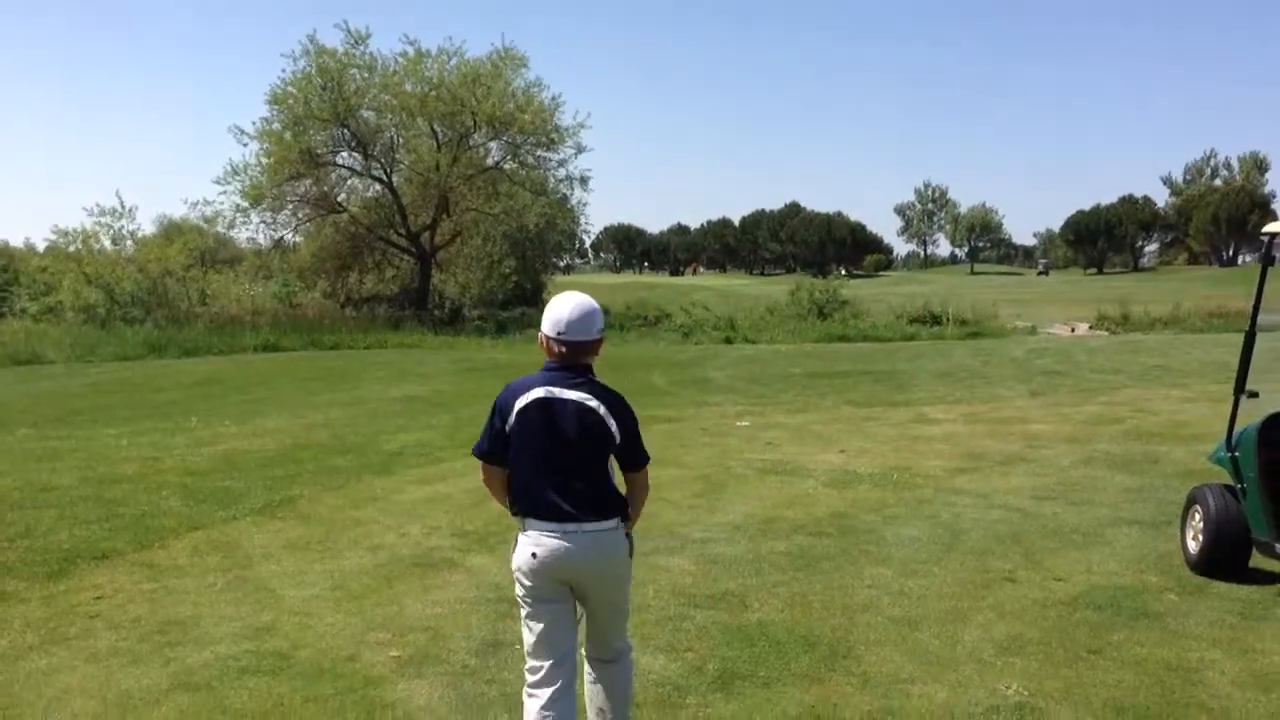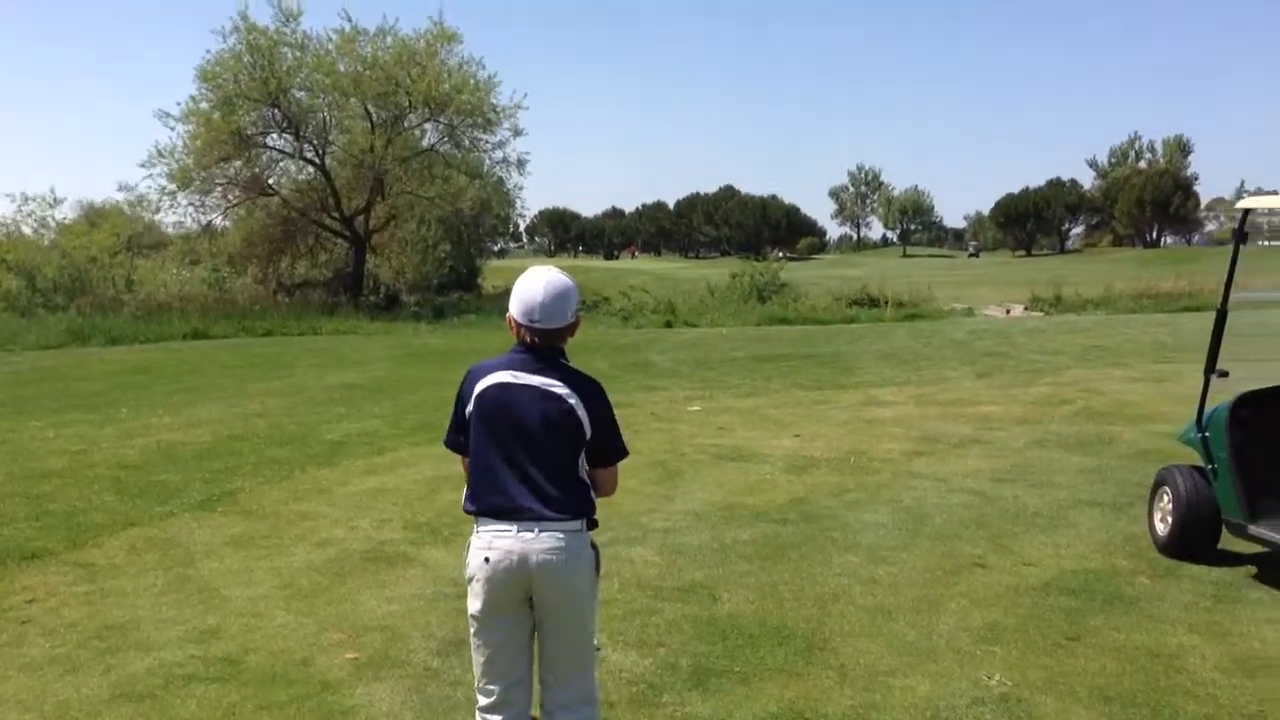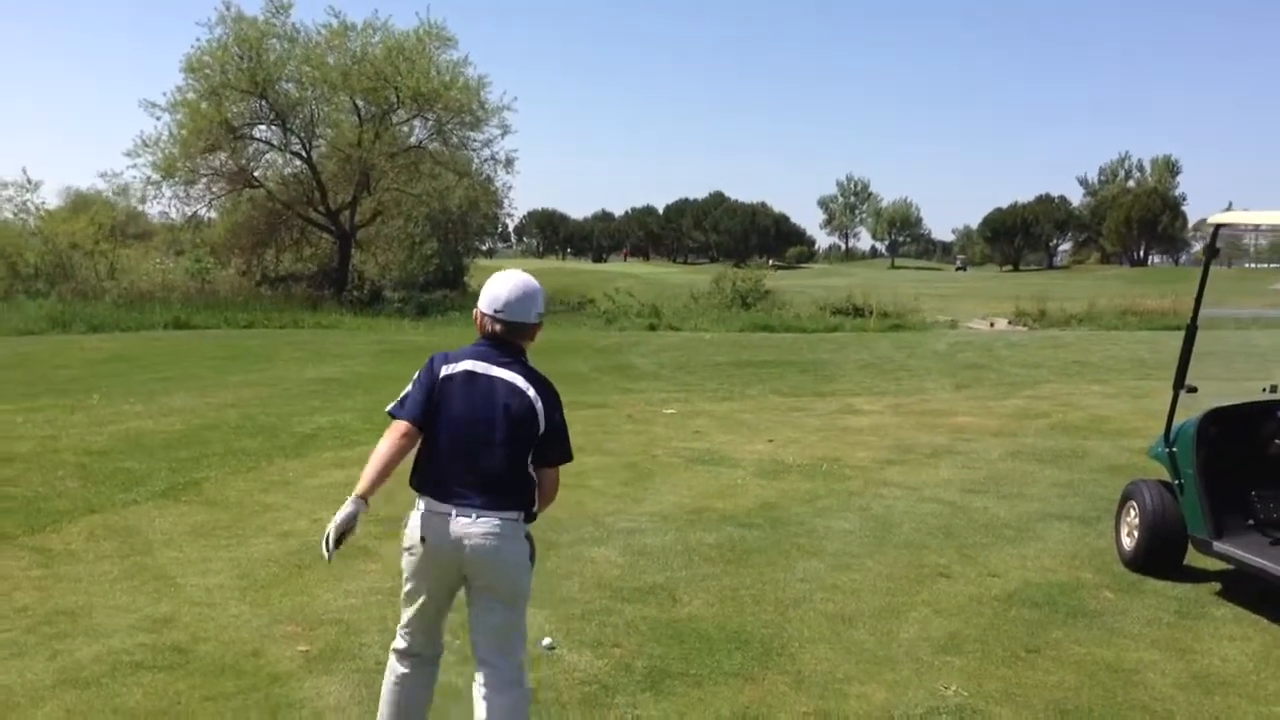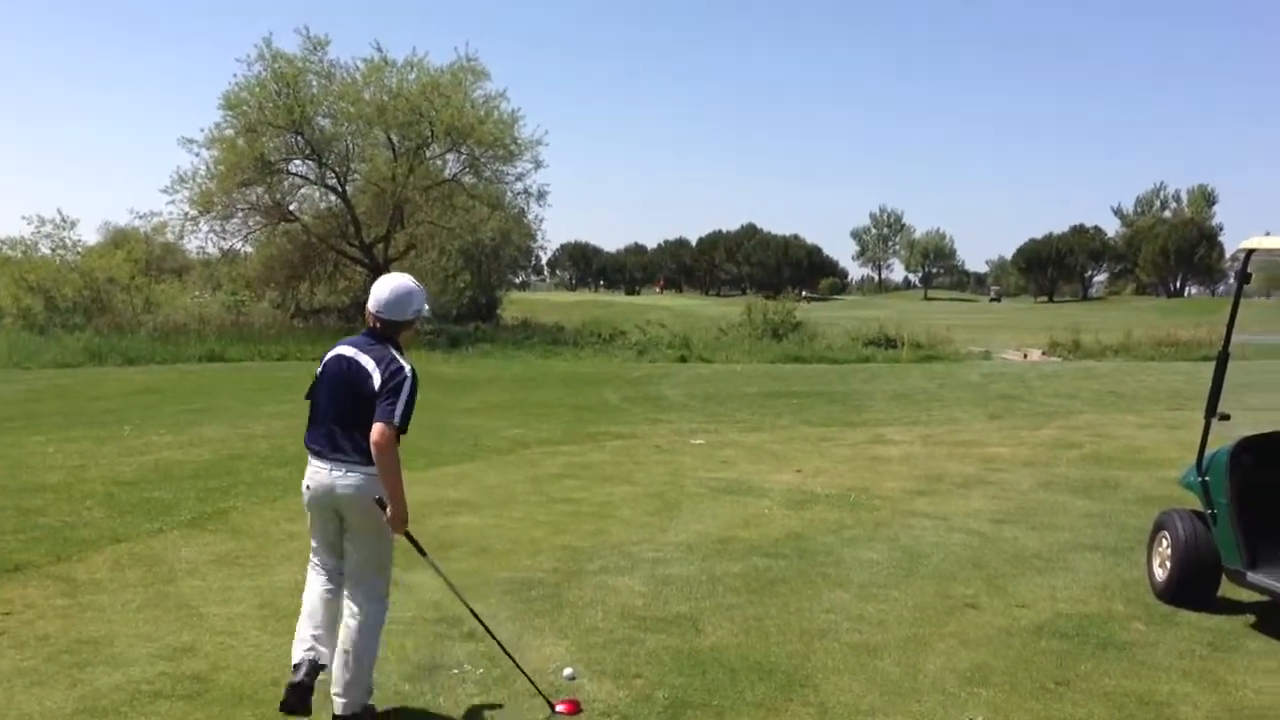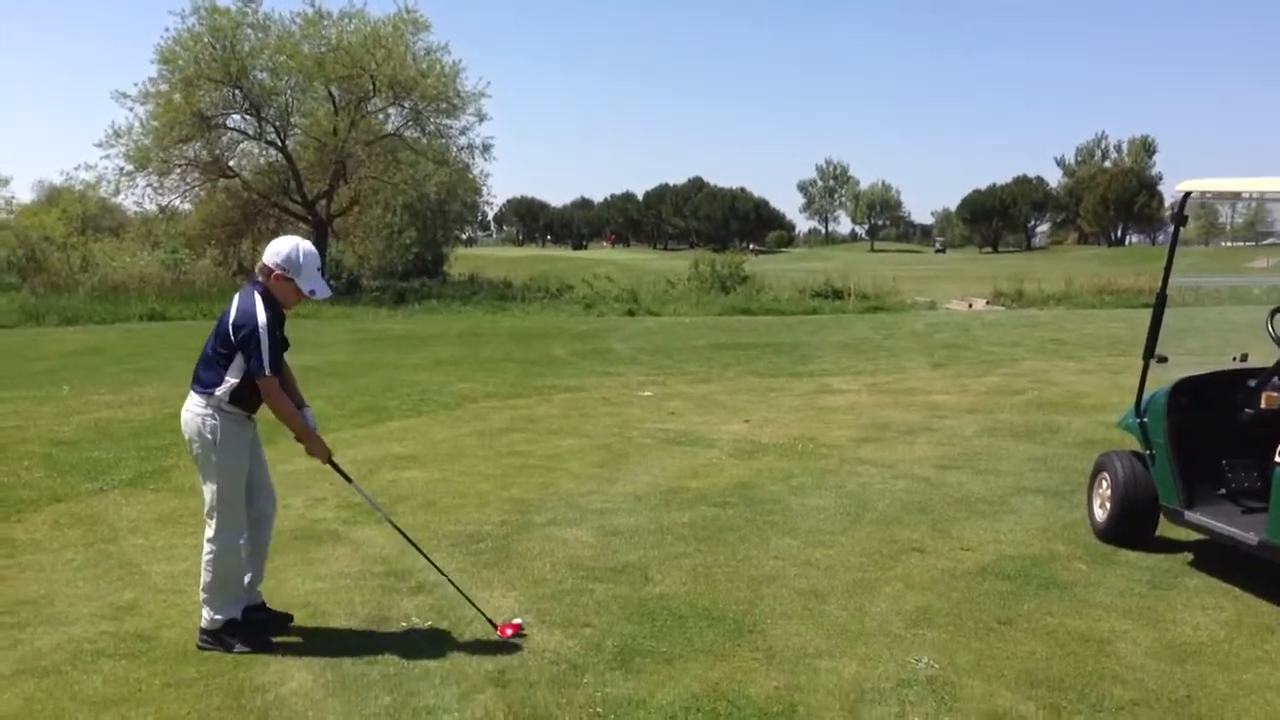
dt=1s
person 1, frame 1
left shoulder: (514, 397)
right shoulder: (611, 403)
left elbow: (491, 473)
right elbow: (638, 483)
right wrist: (624, 528)
left hip: (538, 545)
right hip: (603, 543)
left knee: (546, 674)
right knee: (610, 653)
person 1, frame 2
left shoulder: (479, 380)
right shoulder: (585, 392)
left elbow: (468, 465)
right elbow: (606, 485)
left hip: (493, 545)
right hip: (564, 547)
person 1, frame 3
left shoulder: (442, 368)
right shoulder: (540, 392)
left elbow: (401, 435)
right elbow: (548, 486)
left wrist: (356, 500)
left hip: (434, 526)
right hip: (501, 536)
left knee: (415, 650)
right knee: (501, 675)
person 1, frame 4
left shoulder: (335, 353)
right shoulder: (397, 370)
left elbow: (321, 412)
right elbow: (381, 440)
right wrist: (398, 503)
left hip: (320, 476)
right hip: (366, 485)
left knee: (324, 573)
right knee: (365, 596)
left ankle: (305, 665)
person 1, frame 5
left shoulder: (262, 306)
right shoulder: (256, 317)
left elbow: (278, 367)
right elbow: (271, 391)
left wrist: (304, 411)
right wrist: (309, 436)
left hip: (232, 418)
right hip: (214, 420)
left knee: (260, 509)
right knee: (227, 524)
left ankle: (246, 603)
right ankle: (217, 624)
